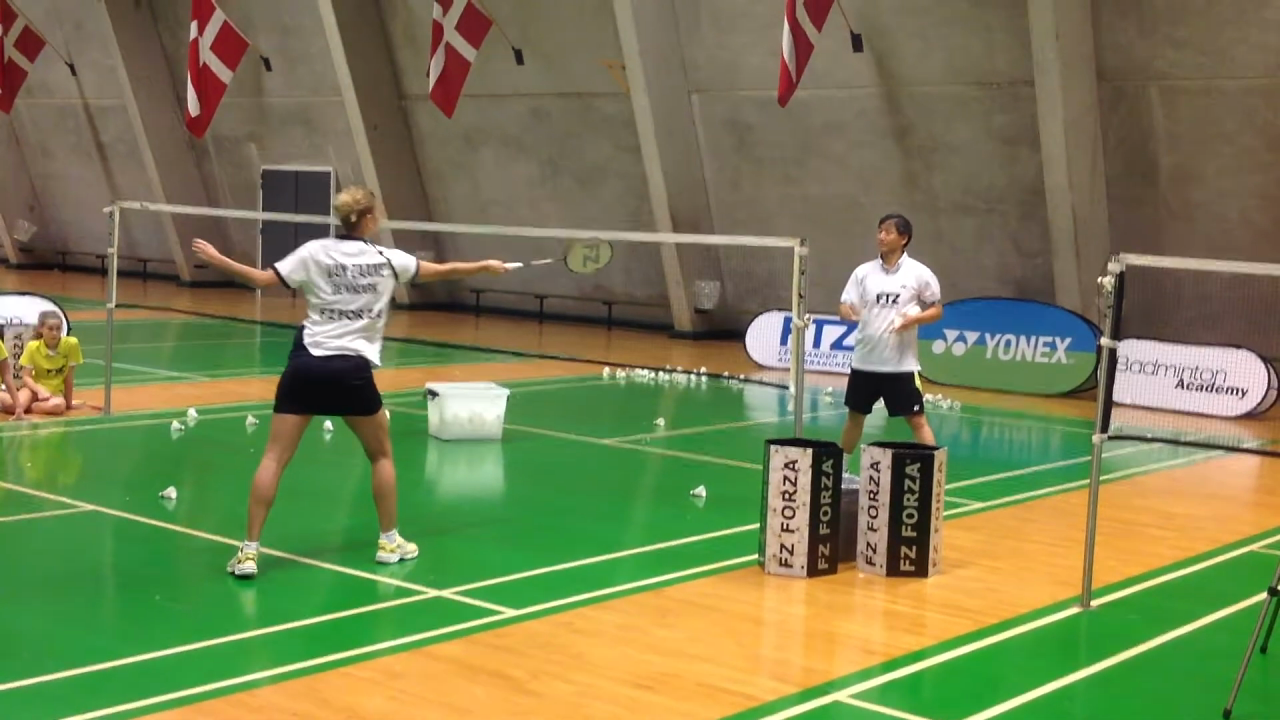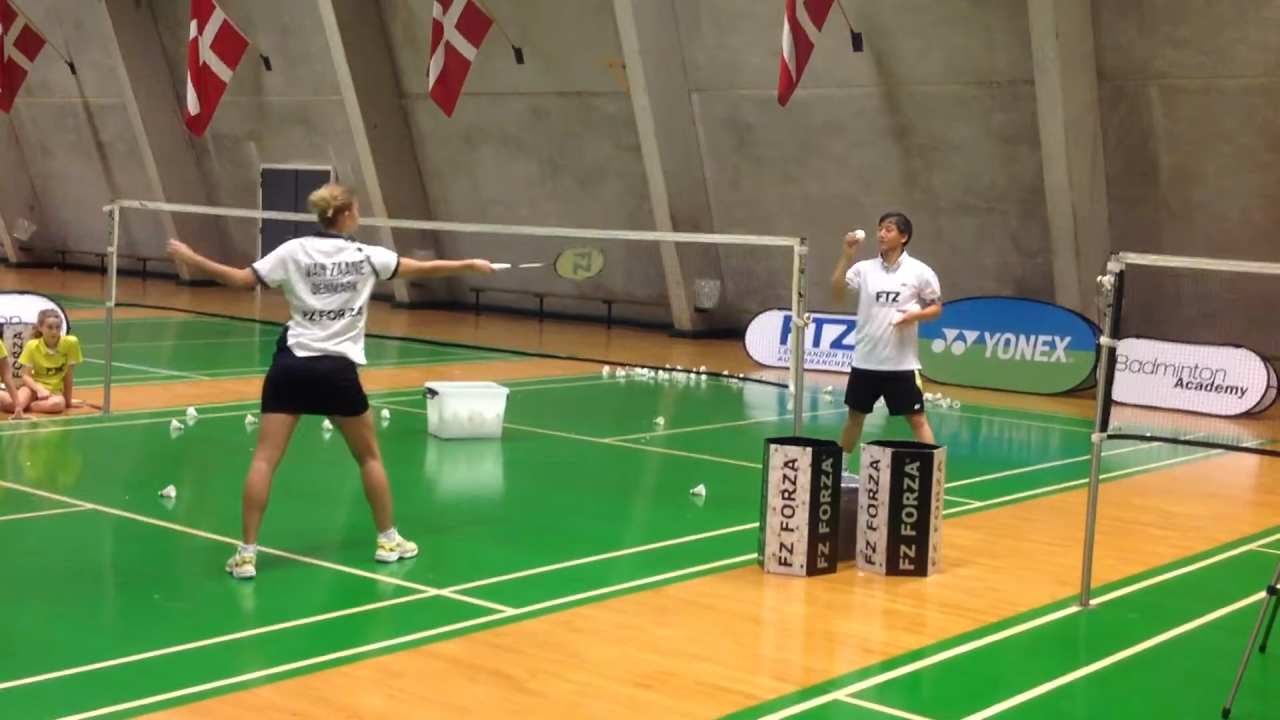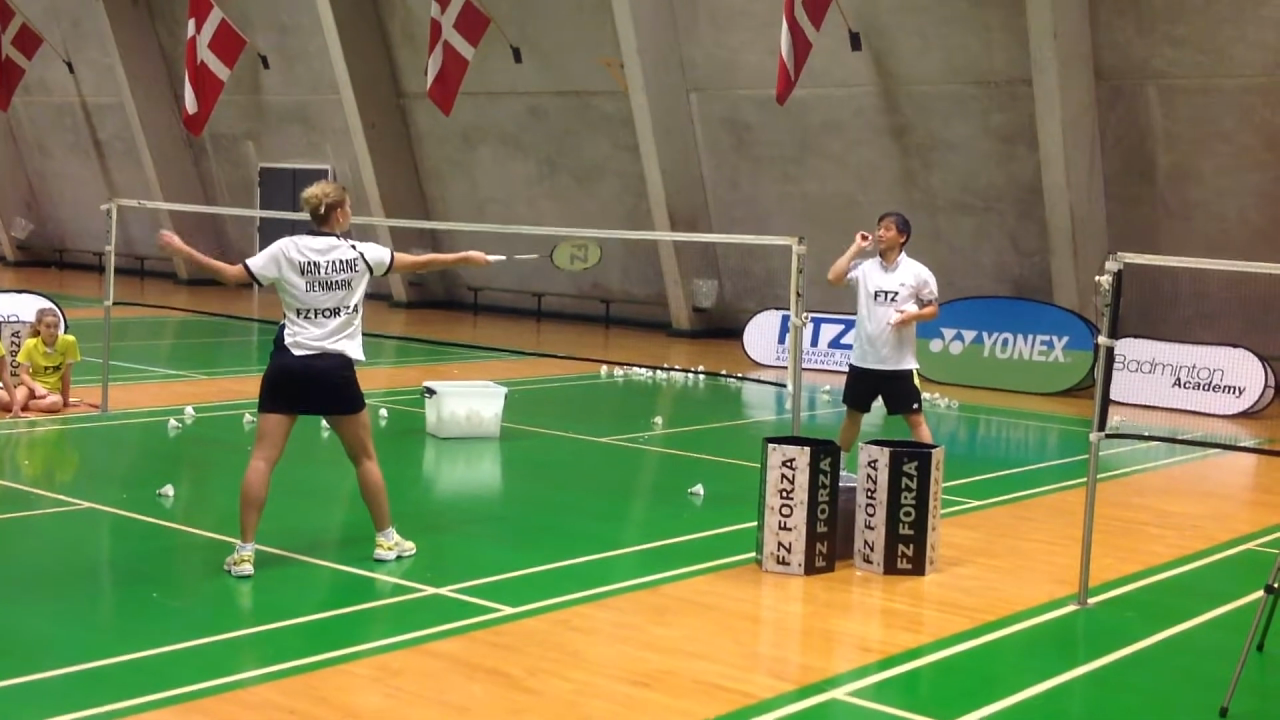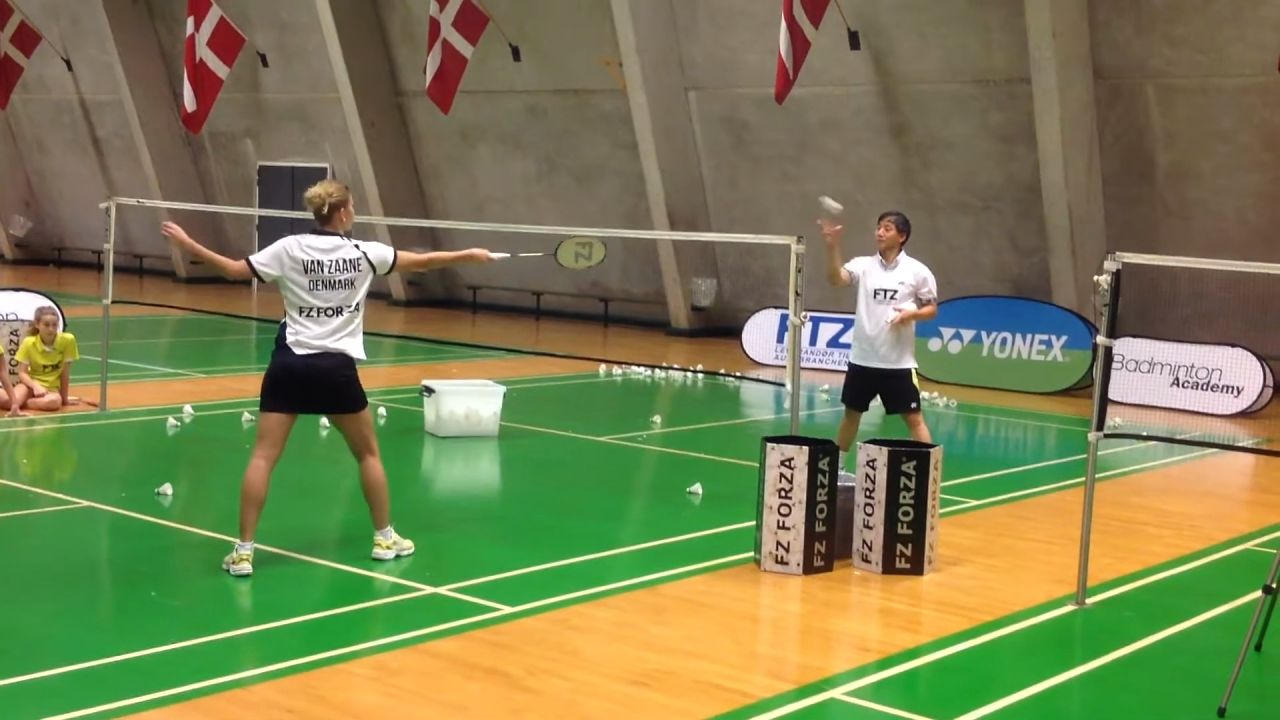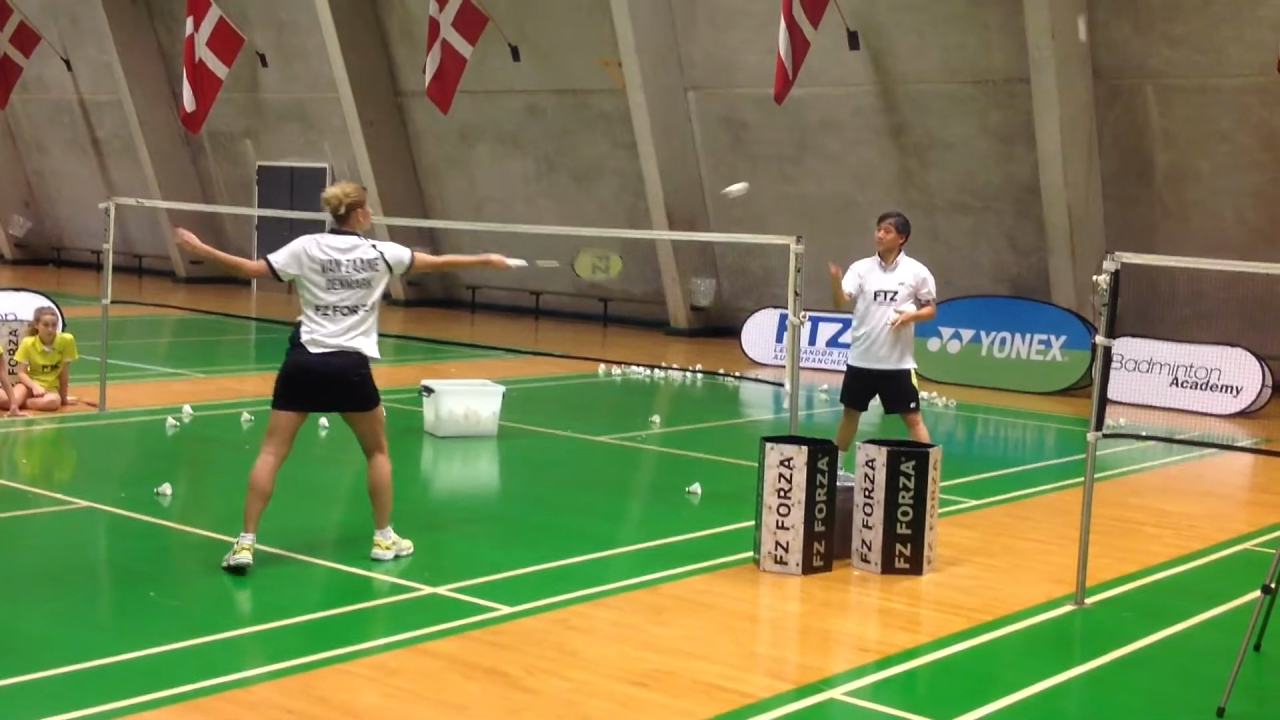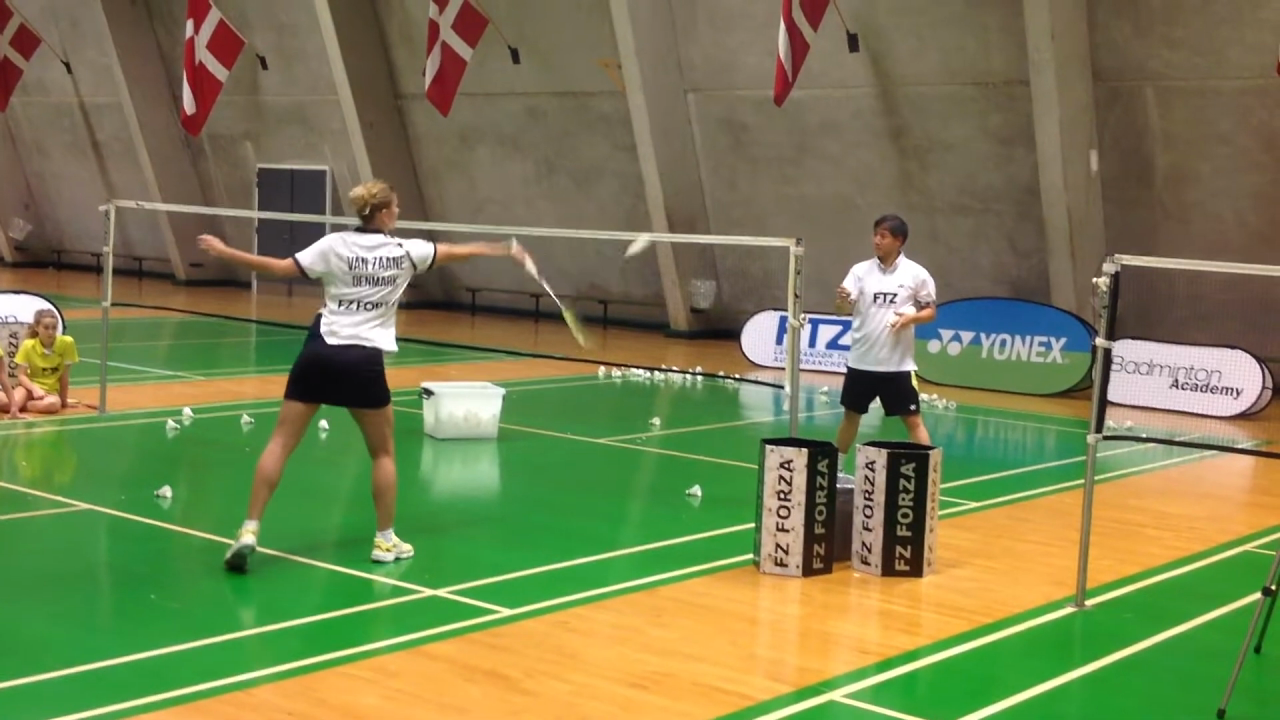
dt=0.2s
person 1, frame 1
left shoulder: (315, 252)
right shoulder: (386, 260)
left elbow: (263, 280)
right elbow: (442, 271)
left wrist: (216, 258)
right wrist: (485, 266)
left hip: (306, 366)
right hip: (353, 370)
left knee: (274, 458)
right knee: (381, 455)
left ankle: (249, 550)
right ankle: (390, 540)
person 1, frame 2
left shoulder: (293, 251)
right shoulder: (367, 257)
left elbow: (240, 279)
right elbow: (424, 268)
left wrist: (192, 259)
right wrist: (469, 265)
left hip: (291, 366)
right hip: (338, 371)
left knee: (265, 459)
right knee: (369, 456)
left ankle: (247, 553)
right ankle: (389, 539)
person 1, frame 3
left shoulder: (286, 250)
right shoulder: (360, 254)
left elbow: (231, 275)
right elbow: (419, 262)
left wrist: (183, 250)
right wrist: (465, 258)
left hip: (288, 366)
right hip: (335, 369)
left knee: (263, 458)
right knee: (365, 457)
left ankle: (245, 551)
right ankle: (386, 538)
person 1, frame 4
left shoulder: (289, 248)
right shoulder: (363, 253)
left elbow: (233, 270)
right elbow: (422, 261)
left wrist: (188, 245)
right wrist: (469, 255)
left hip: (289, 364)
right hip: (336, 368)
left knee: (263, 457)
right knee: (367, 453)
left ankle: (243, 550)
right ankle: (385, 537)
person 1, frame 5
left shoulder: (307, 247)
right shoulder: (380, 253)
left elbow: (252, 269)
right elbow: (438, 262)
left wrist: (203, 250)
right wrist: (486, 260)
left hip: (302, 362)
right hip: (348, 366)
left knee: (272, 453)
right knee: (377, 451)
left ankle: (244, 543)
right ankle: (384, 538)
person 1, frame 6
left shoulder: (335, 244)
right shoulder: (405, 251)
left elbow: (280, 268)
right elbow: (457, 251)
left wrist: (227, 253)
right wrist: (504, 250)
left hip: (318, 355)
right hip: (363, 362)
left knee: (280, 443)
right knee: (382, 452)
left ankle: (249, 530)
right ankle: (385, 540)
person 2, frame 1
left shoulder: (920, 274)
right shoulder: (863, 272)
left elbow: (936, 310)
right elbow: (844, 308)
left wrist: (914, 318)
right wrist: (847, 310)
left hip: (901, 364)
right hip: (865, 362)
left knee: (916, 420)
right knee: (855, 416)
person 2, frame 2
left shoulder: (920, 272)
right shoulder: (864, 269)
left elbow: (936, 308)
right elbow: (836, 294)
left wrist: (915, 314)
right wrist: (847, 254)
left hip: (902, 363)
right hip: (865, 360)
left knee: (917, 418)
right knee: (855, 415)
person 2, frame 3
left shoulder: (918, 272)
right shoulder: (863, 267)
left elbow: (933, 309)
right elbow: (833, 278)
left wrist: (913, 314)
right wrist: (856, 248)
left hip: (900, 362)
right hip: (863, 359)
left knee: (915, 418)
right knee: (853, 414)
right ankle: (839, 468)
person 2, frame 4
left shoulder: (918, 272)
right shoulder: (863, 265)
left elbow: (932, 308)
right elbow: (837, 280)
left wrist: (912, 313)
right wrist: (833, 246)
left hip: (899, 361)
right hip: (862, 359)
left knee: (913, 417)
right knee: (852, 413)
right ankle: (836, 467)
person 2, frame 5
left shoulder: (917, 272)
right shoulder: (861, 268)
left elbow: (931, 308)
right elbow: (841, 302)
left wrist: (912, 315)
right wrist: (836, 284)
left hip: (898, 362)
right hip: (861, 359)
left knee: (912, 418)
right knee: (850, 413)
right ankle: (836, 467)
person 2, frame 6
left shoulder: (917, 274)
right shoulder: (860, 270)
left elbow: (931, 310)
right elbow: (842, 308)
left wrist: (911, 317)
right wrist: (844, 299)
left hip: (898, 364)
right hip: (861, 361)
left knee: (913, 420)
right knee: (851, 415)
right ankle: (836, 470)
